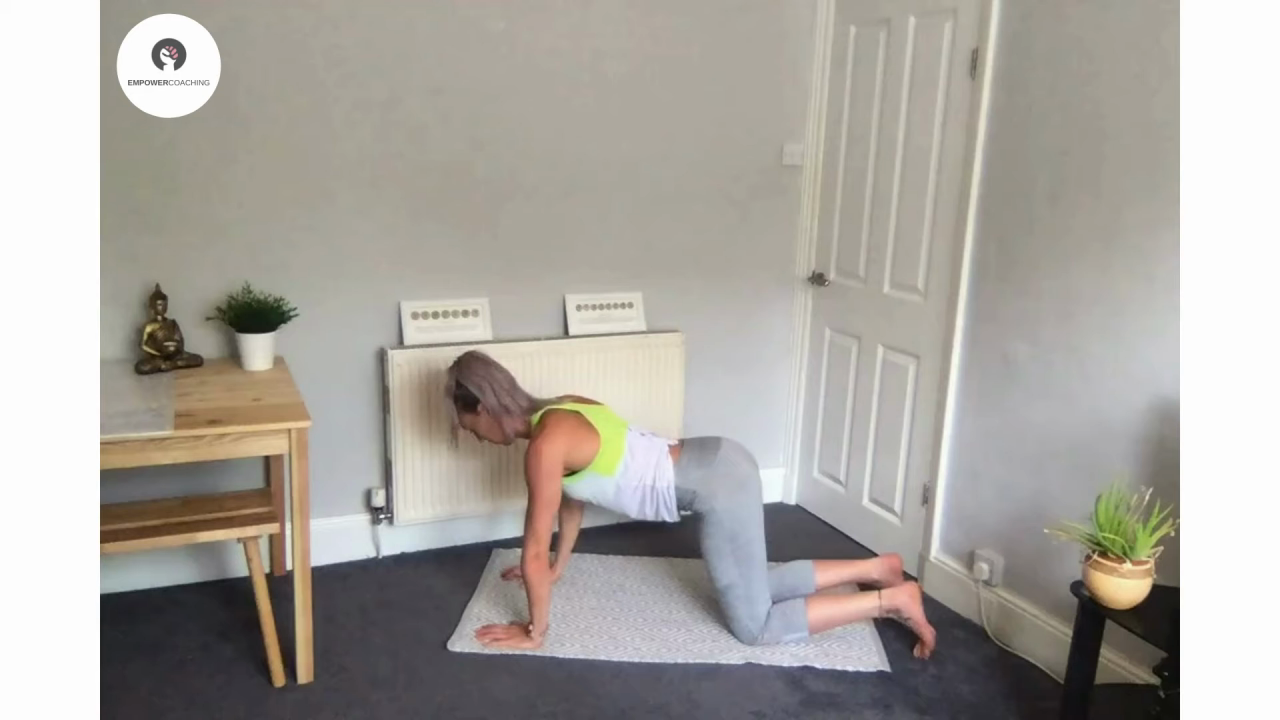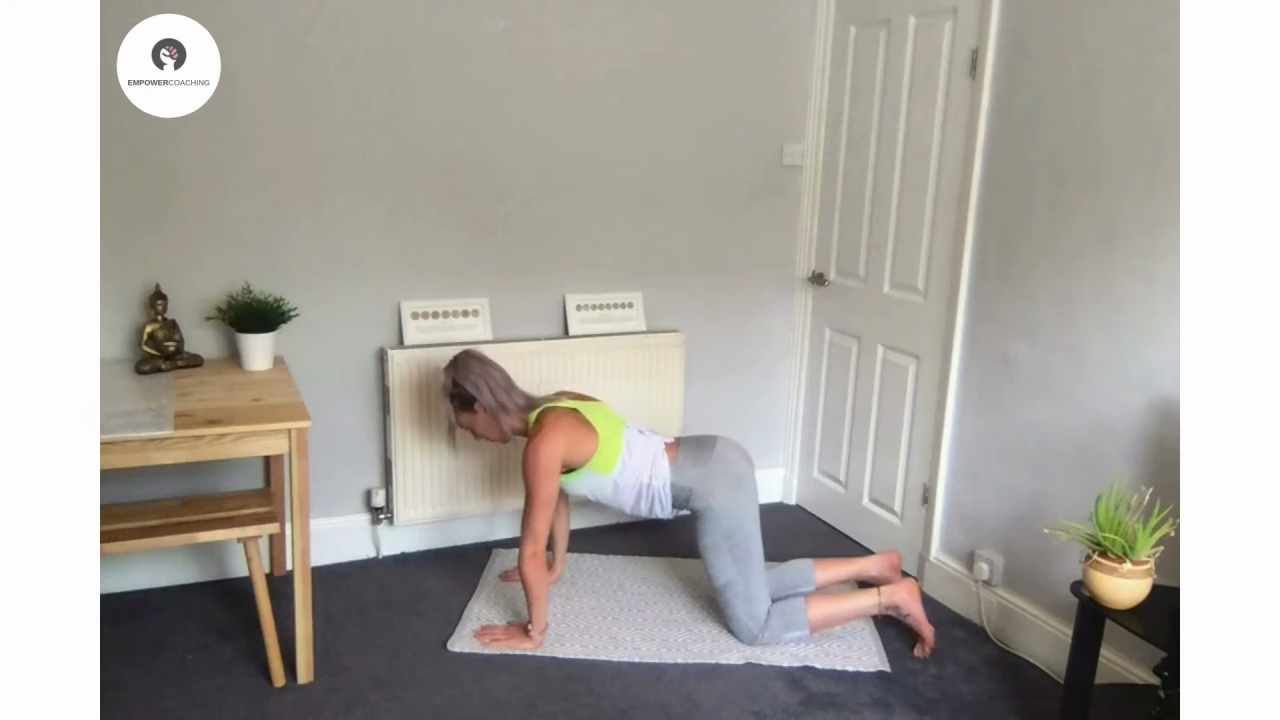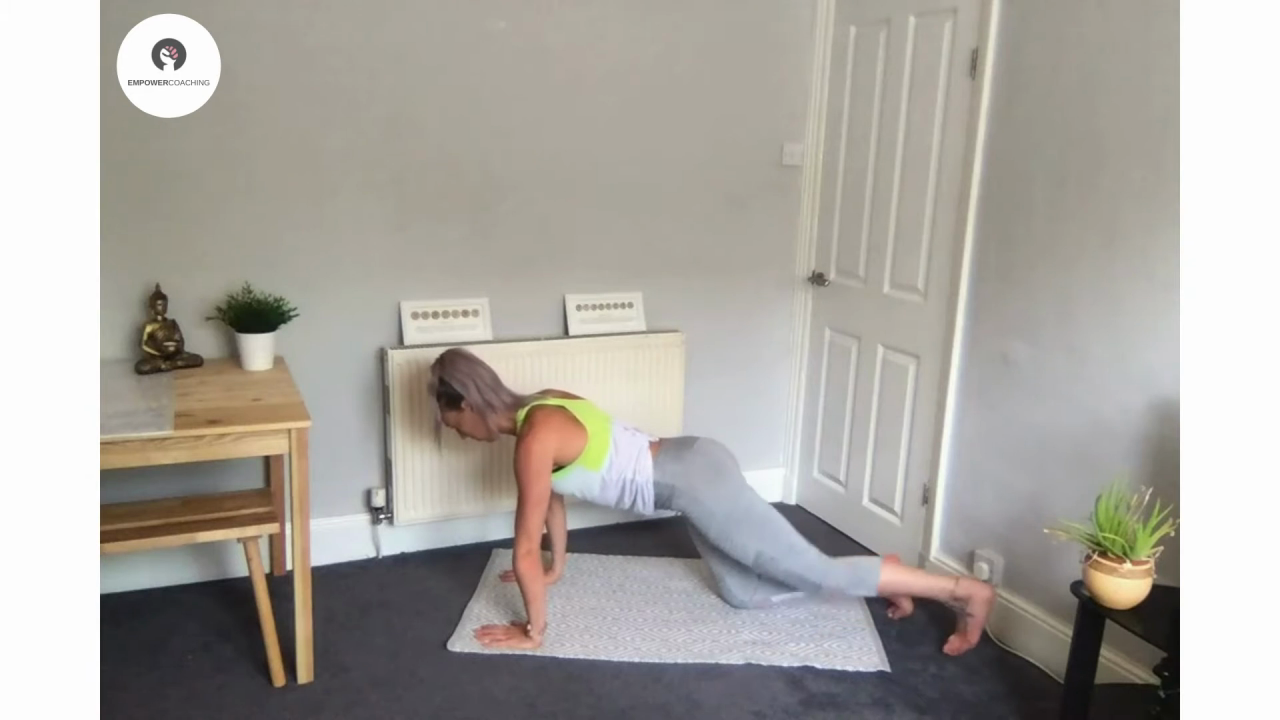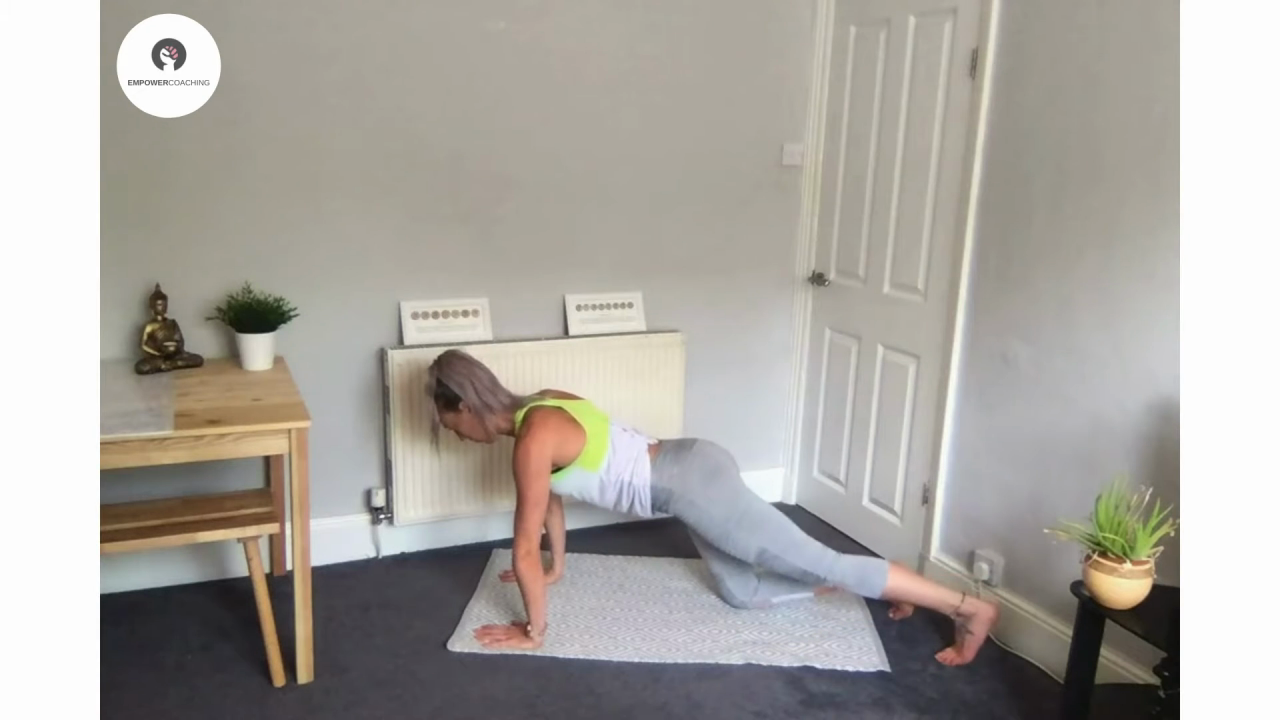
dt=0.5s
person 1, frame 1
left shoulder: (544, 444)
right shoulder: (559, 411)
left elbow: (534, 550)
right elbow: (573, 495)
left wrist: (534, 631)
right wrist: (557, 568)
left hip: (719, 486)
right hip: (718, 463)
left knee: (754, 626)
right knee: (752, 588)
left ankle: (893, 600)
right ankle: (874, 569)
person 1, frame 2
left shoulder: (543, 442)
right shoulder: (557, 407)
left elbow: (531, 550)
right elbow: (560, 495)
left wrist: (534, 630)
right wrist: (556, 568)
left hip: (713, 484)
right hip: (715, 462)
left knee: (753, 626)
right knee: (750, 587)
left ankle: (891, 596)
right ankle: (873, 565)
person 1, frame 3
left shoulder: (533, 439)
right shoulder: (544, 406)
left elbow: (524, 548)
right elbow: (555, 494)
left wrist: (534, 630)
right wrist: (556, 568)
left hip: (697, 482)
right hip: (694, 465)
left knee: (814, 570)
right knee: (743, 592)
left ankle: (965, 591)
right ankle: (877, 580)
person 1, frame 4
left shoulder: (532, 440)
right shoulder: (543, 404)
left elbow: (524, 548)
right elbow: (553, 495)
left wrist: (534, 630)
right wrist: (556, 568)
left hip: (692, 485)
right hip: (693, 466)
left knee: (819, 562)
right knee: (743, 593)
left ankle: (969, 609)
right ankle: (874, 585)
